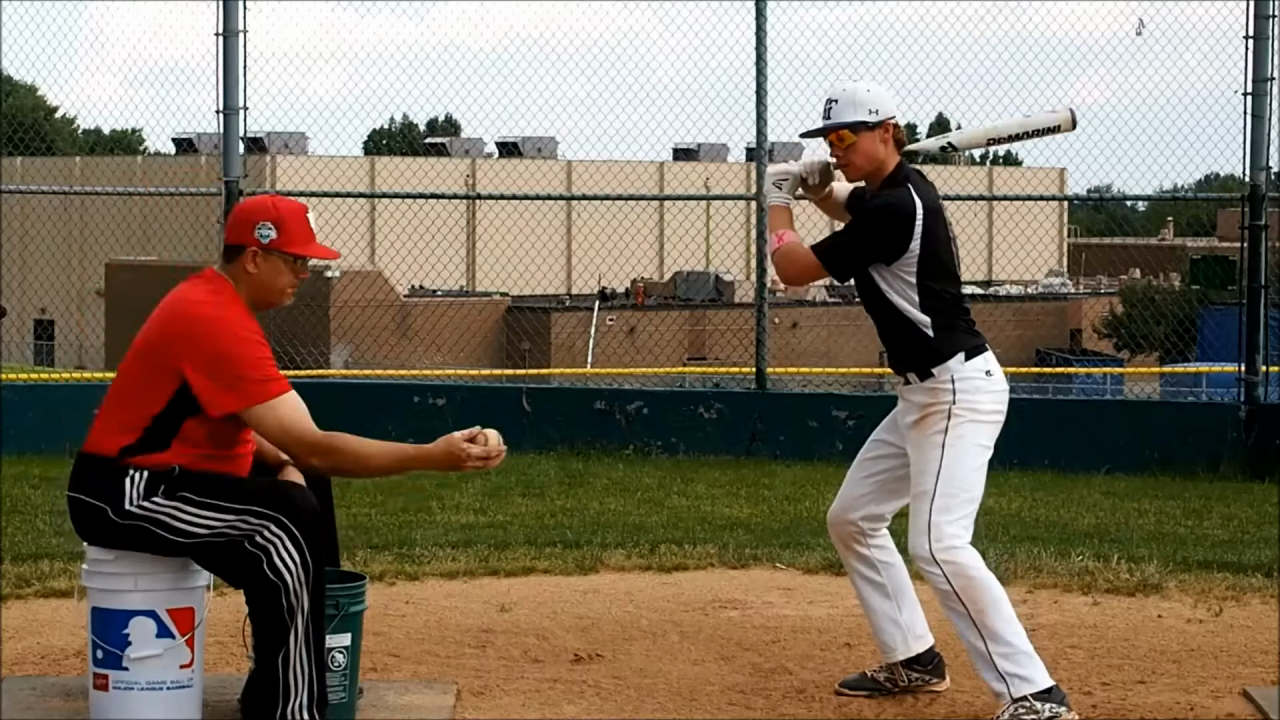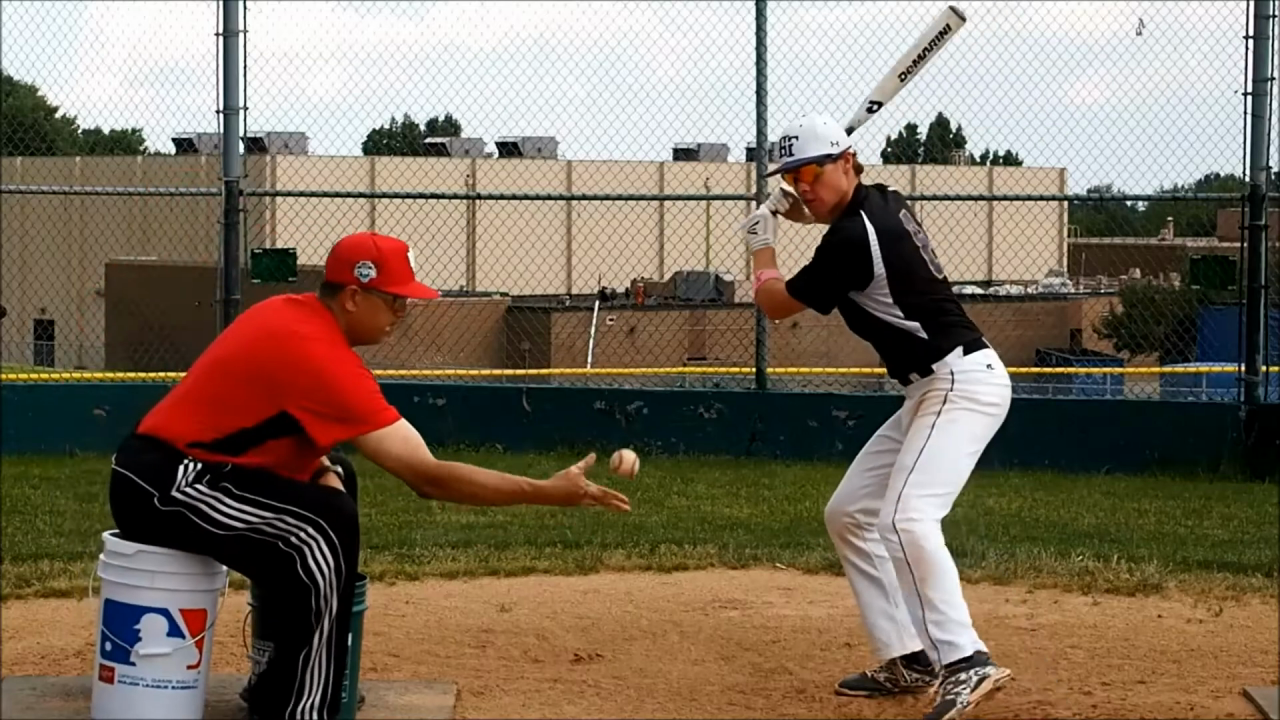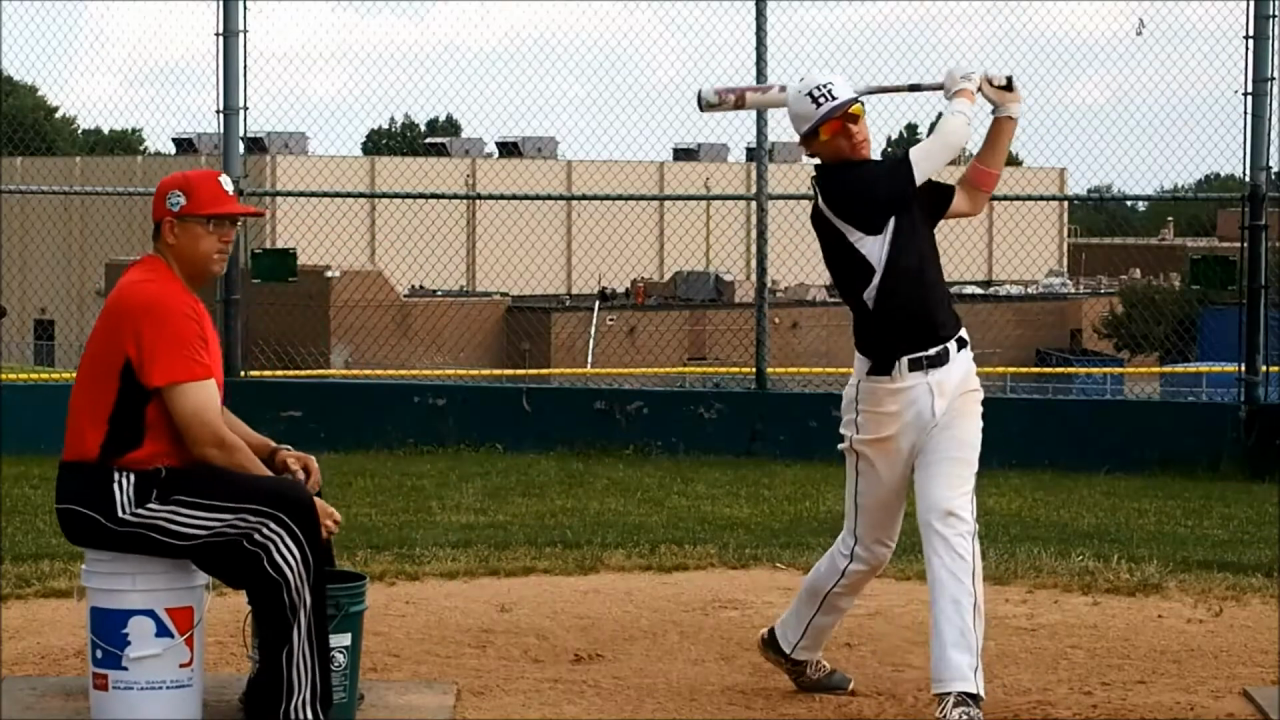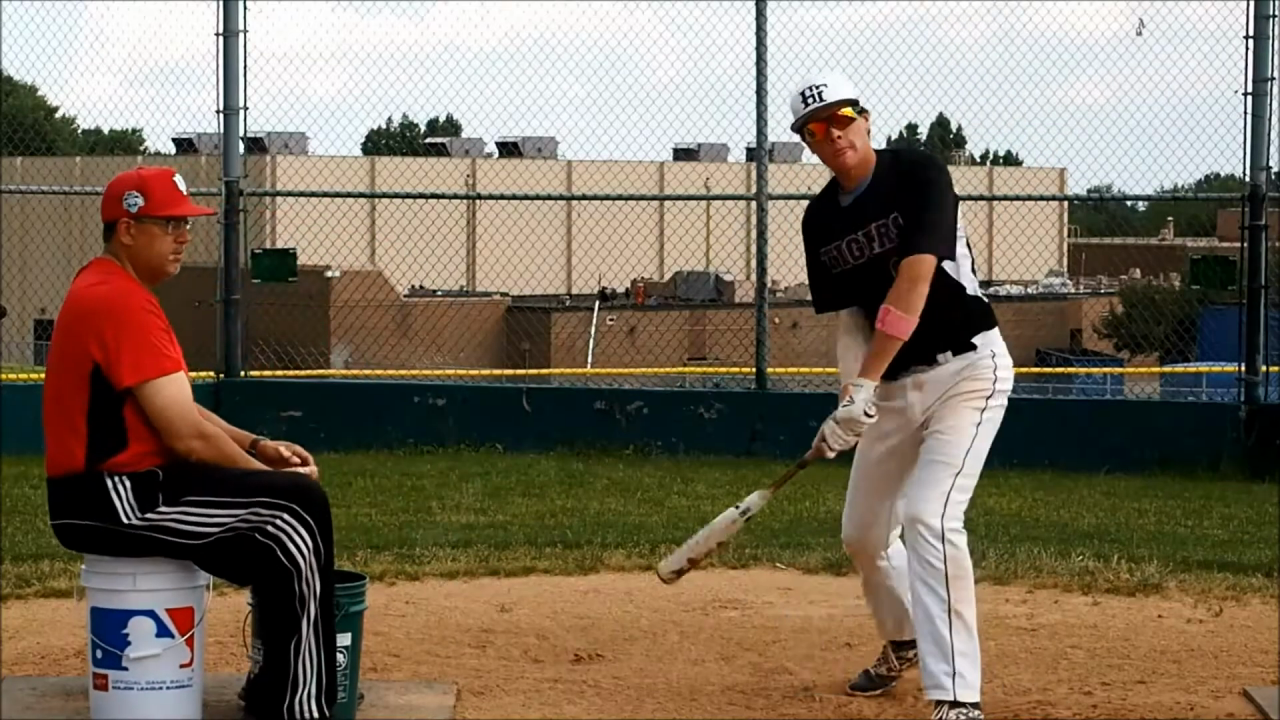
dt=0.7s
person 1, frame 1
left shoulder: (898, 207)
right shoulder: (891, 192)
left elbow: (793, 268)
right elbow: (845, 204)
left wrist: (777, 200)
right wrist: (815, 183)
left hip: (958, 391)
right hip: (924, 394)
left knee: (937, 543)
right knee: (850, 519)
right ankle: (914, 659)
person 1, frame 2
left shoulder: (854, 237)
right shoulder: (878, 199)
left elbow: (776, 304)
left wrist: (760, 243)
right wrist: (788, 208)
left hip: (961, 384)
right hip: (933, 389)
left knee: (903, 517)
right knee: (847, 513)
left ankle: (964, 661)
right ankle: (909, 658)
person 1, frame 3
left shoulder: (889, 177)
right shoulder: (838, 184)
left elbow: (969, 198)
right elbow: (944, 145)
left wrist: (1008, 113)
right wrist: (962, 93)
left hip: (953, 374)
right hip: (886, 389)
left knee: (950, 522)
right knee: (866, 548)
right ankle: (791, 644)
person 1, frame 4
left shoulder: (918, 171)
right shoulder: (819, 221)
left elbow: (913, 286)
right elbow: (850, 323)
left wrist: (865, 388)
right wrist: (853, 397)
left hip: (969, 369)
right hip: (894, 387)
left knee: (930, 518)
right knee: (864, 530)
right ankle: (904, 639)
person 2, frame 1
left shoulder: (210, 295)
right shoulder: (218, 322)
left elbow: (228, 408)
right elbow: (314, 448)
left wrist: (276, 460)
right wrist: (434, 455)
left hip: (153, 473)
right hip: (124, 496)
left knee: (297, 485)
right knee: (284, 523)
person 2, frame 2
left shoulder: (290, 311)
right shoulder: (323, 357)
right elbow: (429, 476)
left wrist: (318, 467)
right wrist: (548, 491)
left hip: (178, 472)
right hip: (163, 487)
left knee: (325, 493)
right knee: (324, 528)
person 2, frame 3
left shoulder: (171, 292)
right shoulder: (162, 302)
left elbow: (203, 411)
right elbow: (209, 443)
left wrist: (274, 453)
right wrist: (295, 501)
left hip: (139, 478)
right hip: (110, 496)
left knee: (295, 491)
right knee: (288, 517)
person 2, frame 4
left shoulder: (113, 292)
right shoulder: (122, 303)
left elbow: (178, 408)
right elbow: (189, 437)
left wrist: (256, 446)
right wrist: (272, 479)
left hip: (113, 489)
right hip: (109, 501)
left knee: (286, 510)
right knee: (297, 507)
